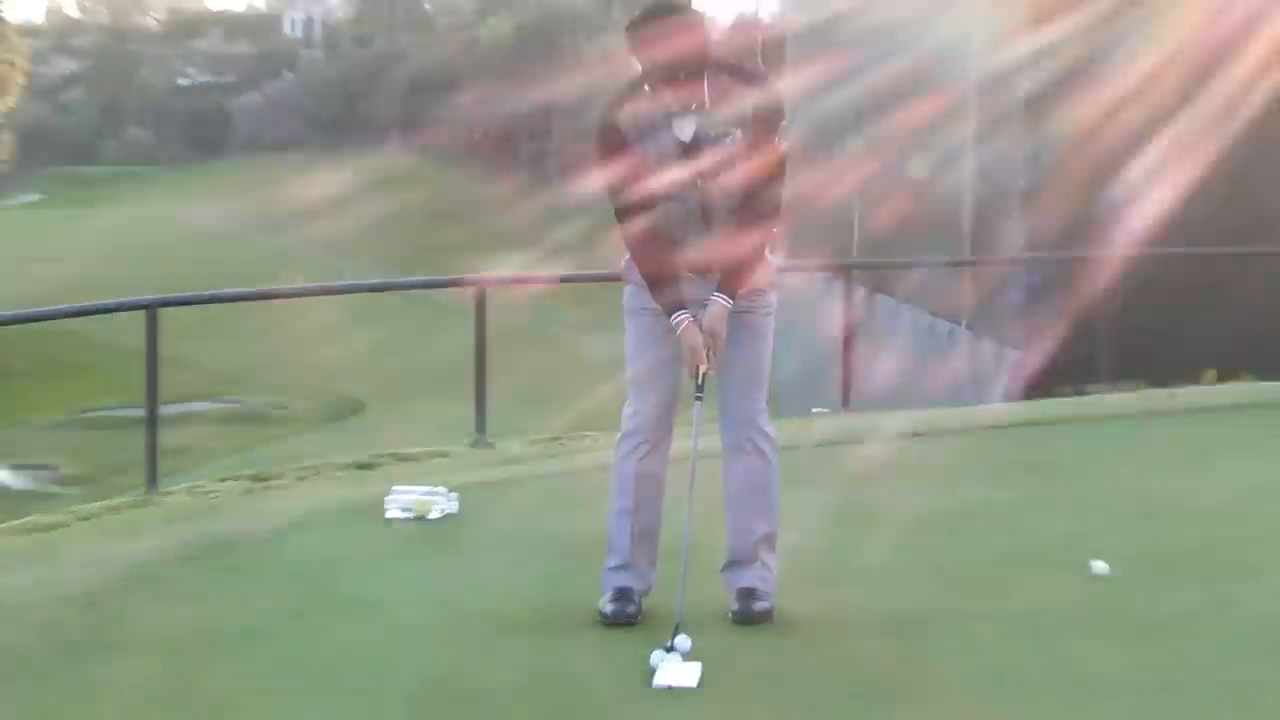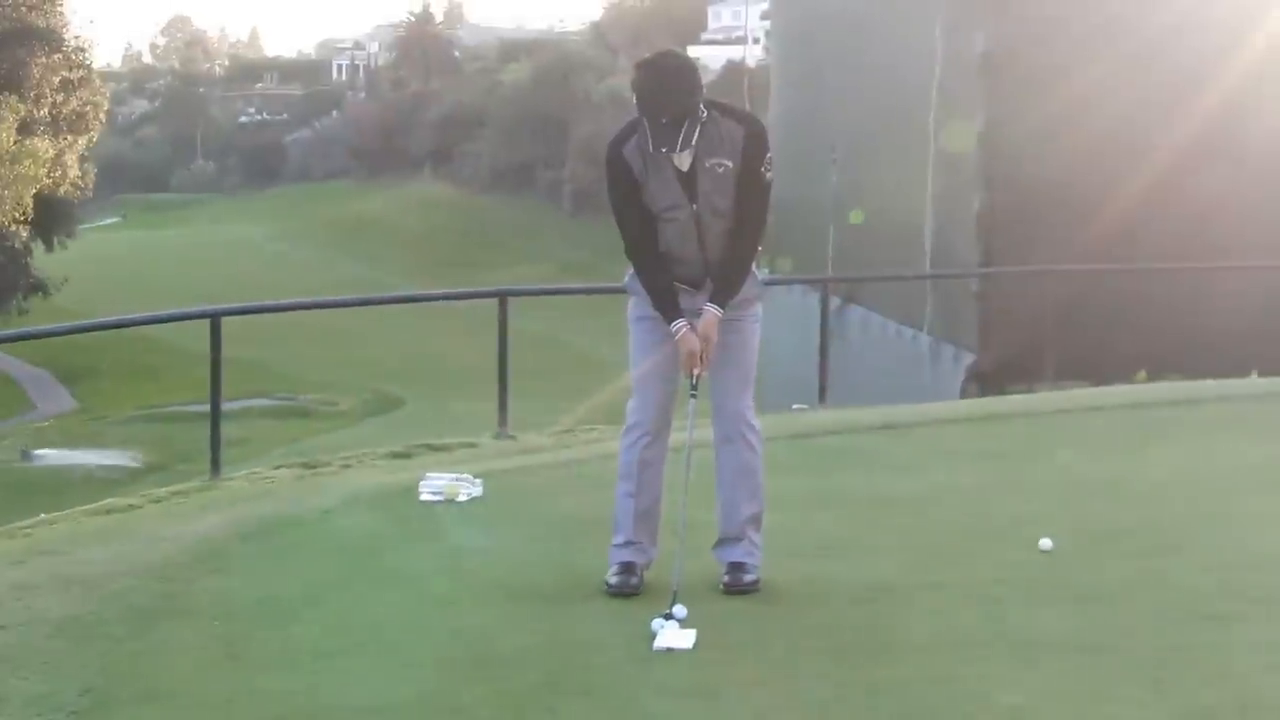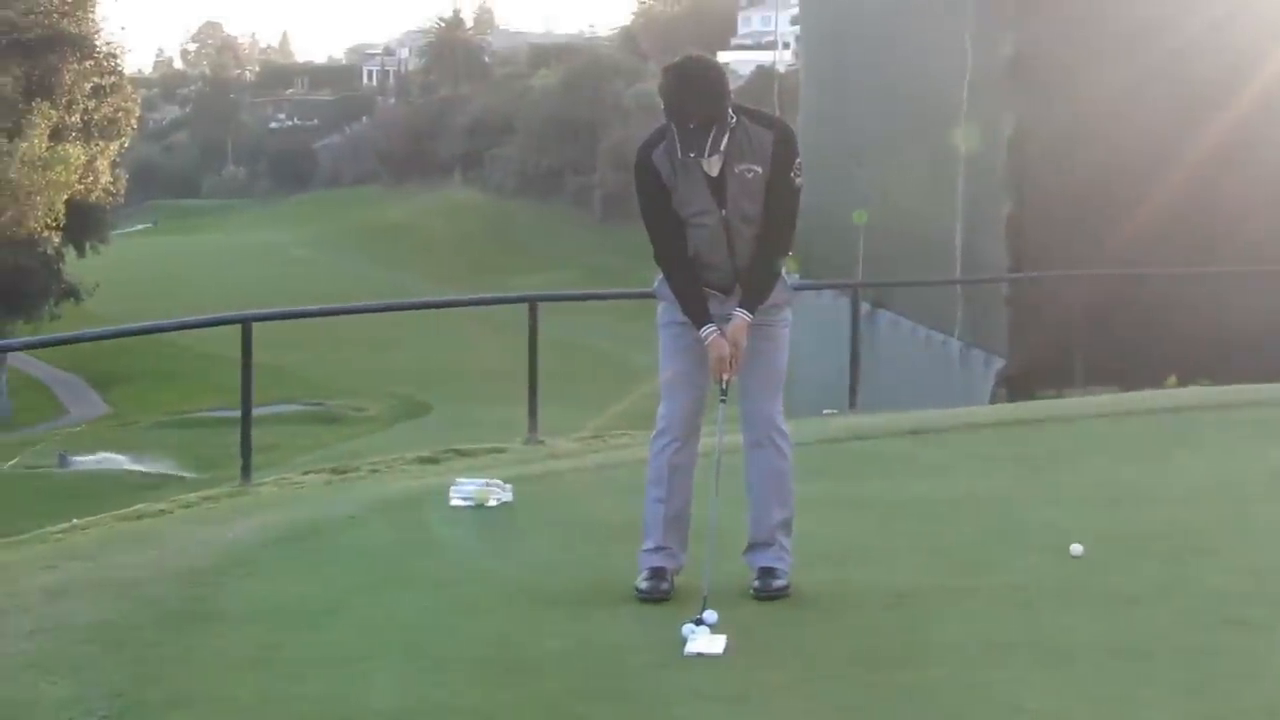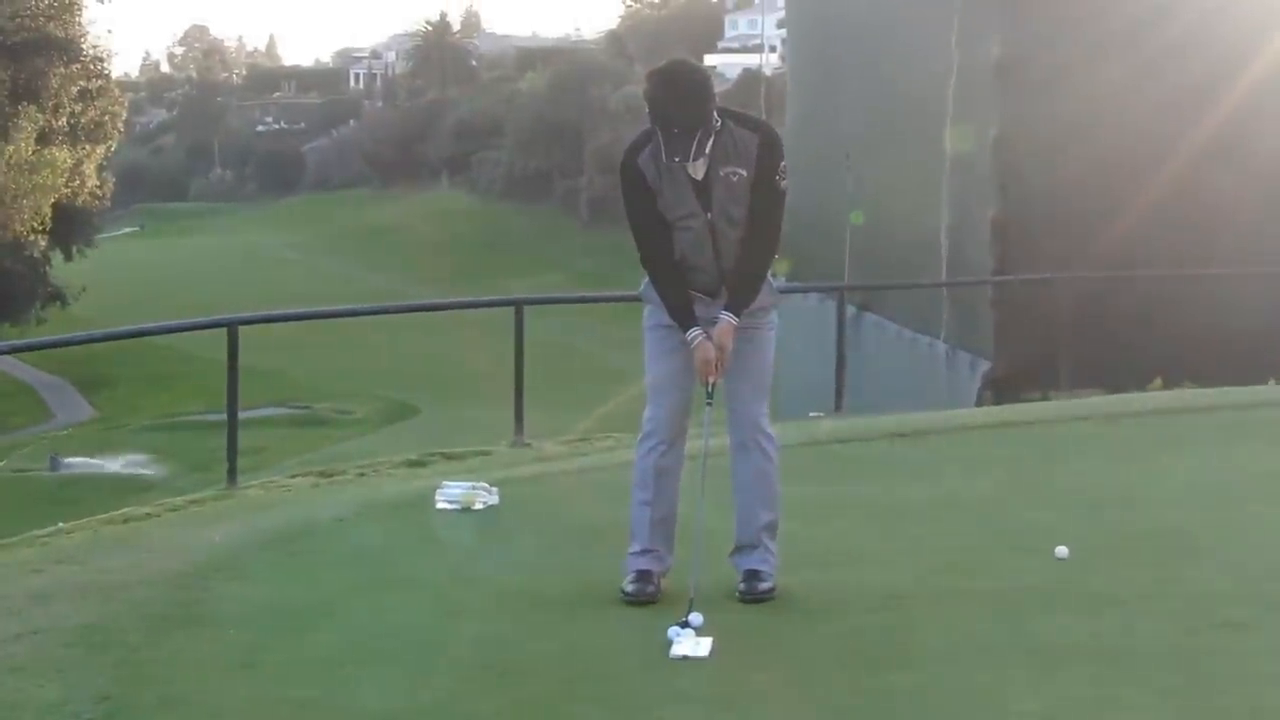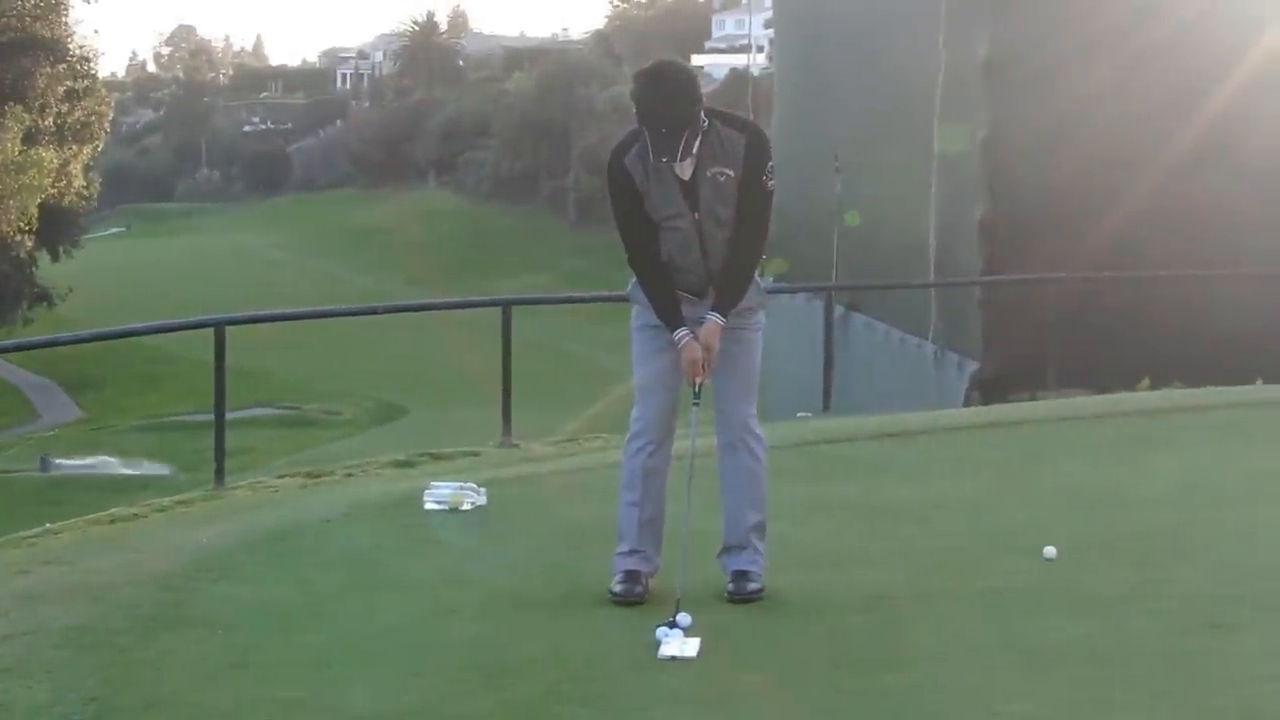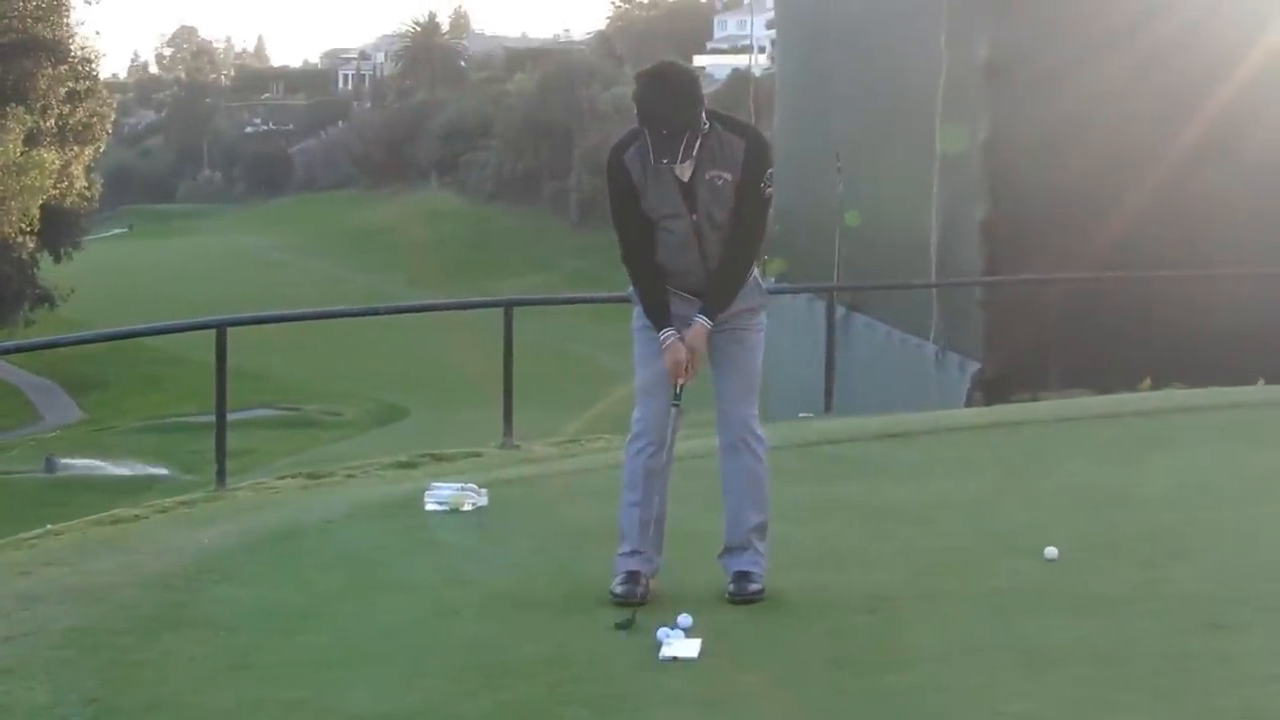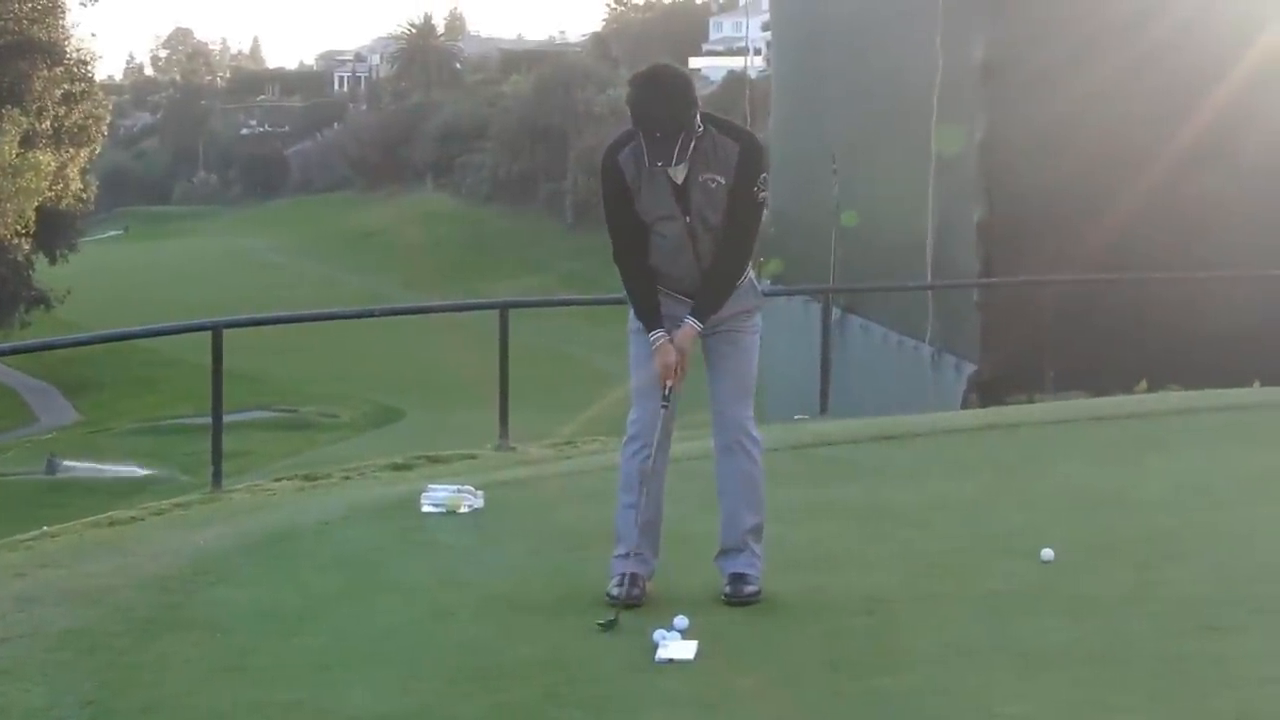
dt=0.4s
person 1, frame 1
left shoulder: (756, 100)
right shoulder: (622, 120)
left elbow: (762, 208)
right elbow: (636, 226)
left wrist: (722, 299)
right wrist: (678, 316)
left hip: (741, 279)
right hip: (657, 281)
left knee: (748, 423)
right knee: (643, 423)
left ankle: (752, 576)
right ankle: (625, 578)
person 1, frame 2
left shoulder: (745, 134)
right shoulder: (625, 151)
left elbow: (749, 230)
right elbow: (639, 246)
left wrist: (714, 309)
right wrist: (678, 325)
left hip: (732, 290)
right hip: (658, 292)
left knee: (736, 418)
right knee: (645, 419)
left ankle: (741, 551)
right ankle: (629, 553)
person 1, frame 3
left shoulder: (774, 139)
right shoulder: (654, 155)
left elbow: (779, 235)
right elbow: (668, 251)
left wrist: (743, 315)
right wrist: (708, 329)
left hip: (760, 295)
right hip: (687, 298)
left knee: (766, 424)
right knee: (674, 424)
left ankle: (771, 557)
right ankle: (659, 558)
person 1, frame 4
left shoulder: (759, 142)
right shoulder: (640, 159)
left elbow: (765, 238)
right elbow: (655, 255)
left wrist: (729, 318)
right wrist: (693, 332)
left hip: (747, 298)
right hip: (673, 300)
left knee: (752, 426)
right knee: (661, 426)
left ankle: (757, 560)
right ankle: (645, 561)
person 1, frame 5
left shoulder: (747, 142)
right shoulder: (626, 160)
left elbow: (752, 239)
right elbow: (642, 255)
left wrist: (717, 319)
right wrist: (681, 333)
left hip: (734, 299)
right hip: (661, 301)
left knee: (740, 426)
right knee: (649, 426)
left ankle: (745, 560)
right ankle: (634, 561)
person 1, frame 6
left shoulder: (747, 146)
right shoulder: (626, 158)
left elbow: (747, 243)
right elbow: (636, 254)
left wrist: (705, 323)
right wrist: (666, 333)
left hip: (734, 299)
right hip: (660, 300)
left knee: (742, 426)
right knee: (650, 426)
left ankle: (746, 561)
right ankle: (635, 562)
person 1, frame 7
left shoulder: (741, 150)
right shoulder: (620, 160)
left elbow: (738, 247)
right elbow: (629, 255)
left wrist: (695, 325)
right wrist: (657, 335)
left hip: (729, 302)
right hip: (655, 301)
left knee: (737, 428)
right knee: (645, 428)
left ankle: (742, 563)
right ankle: (631, 564)
